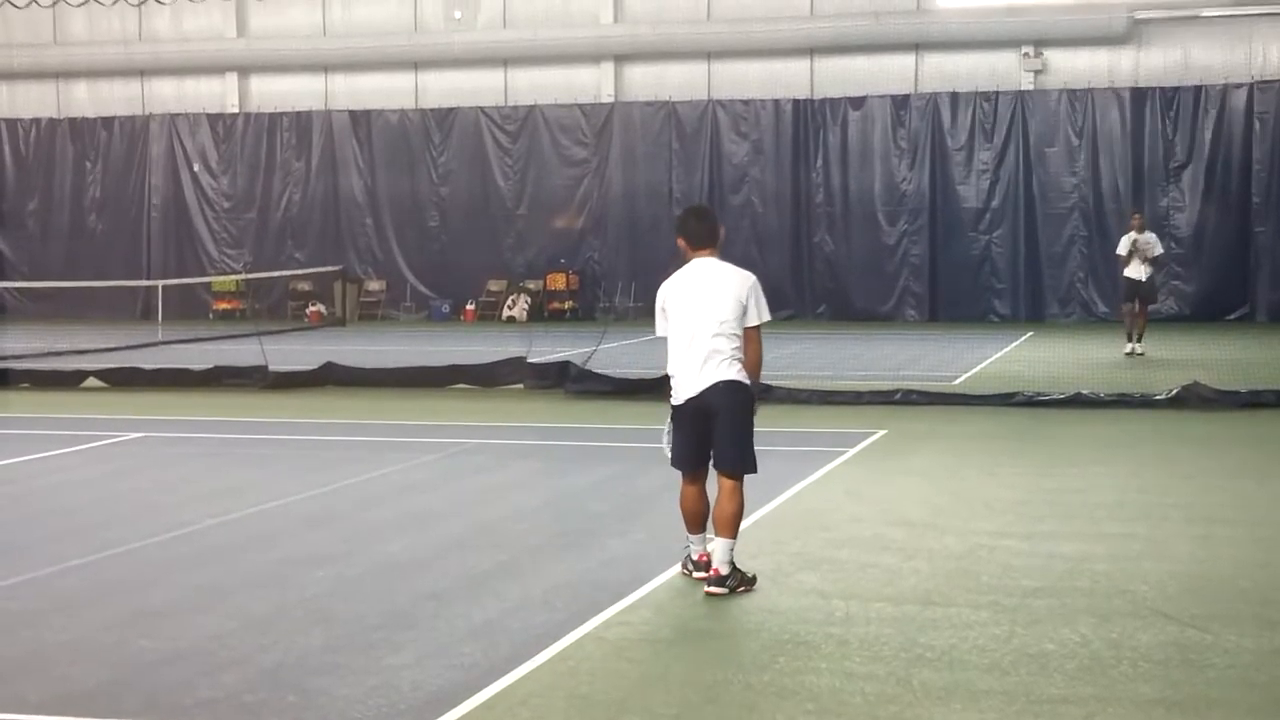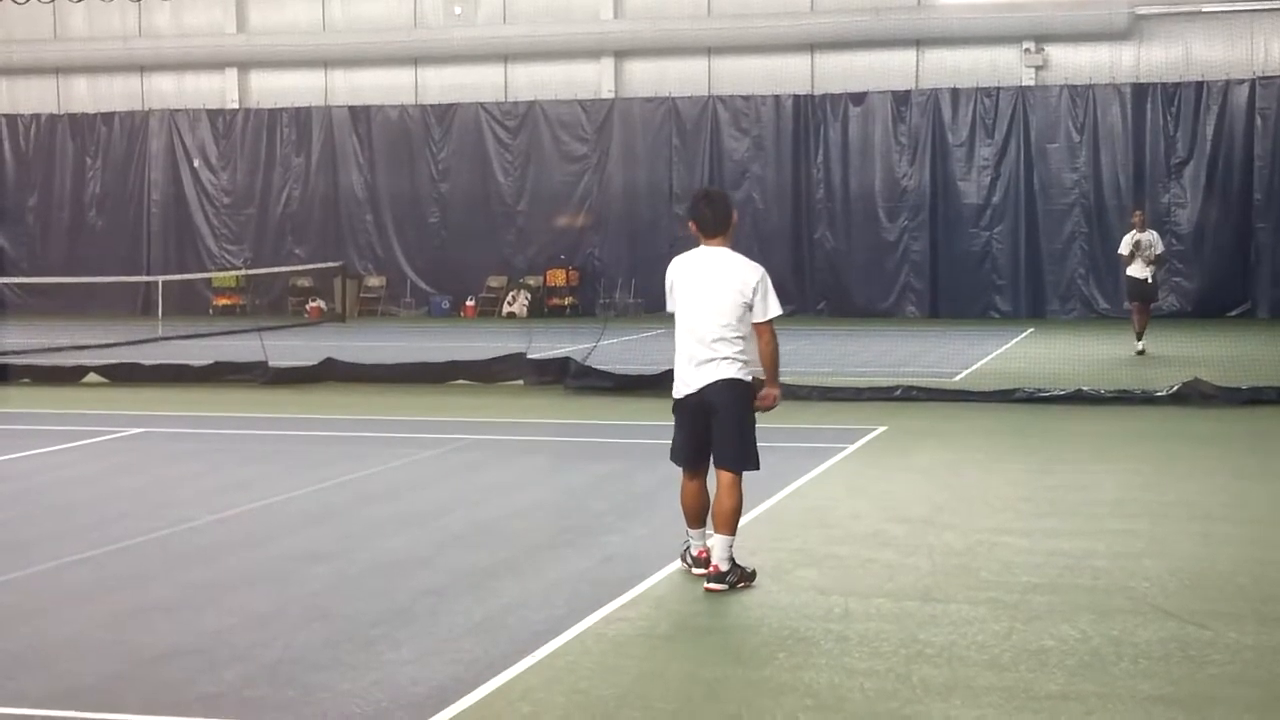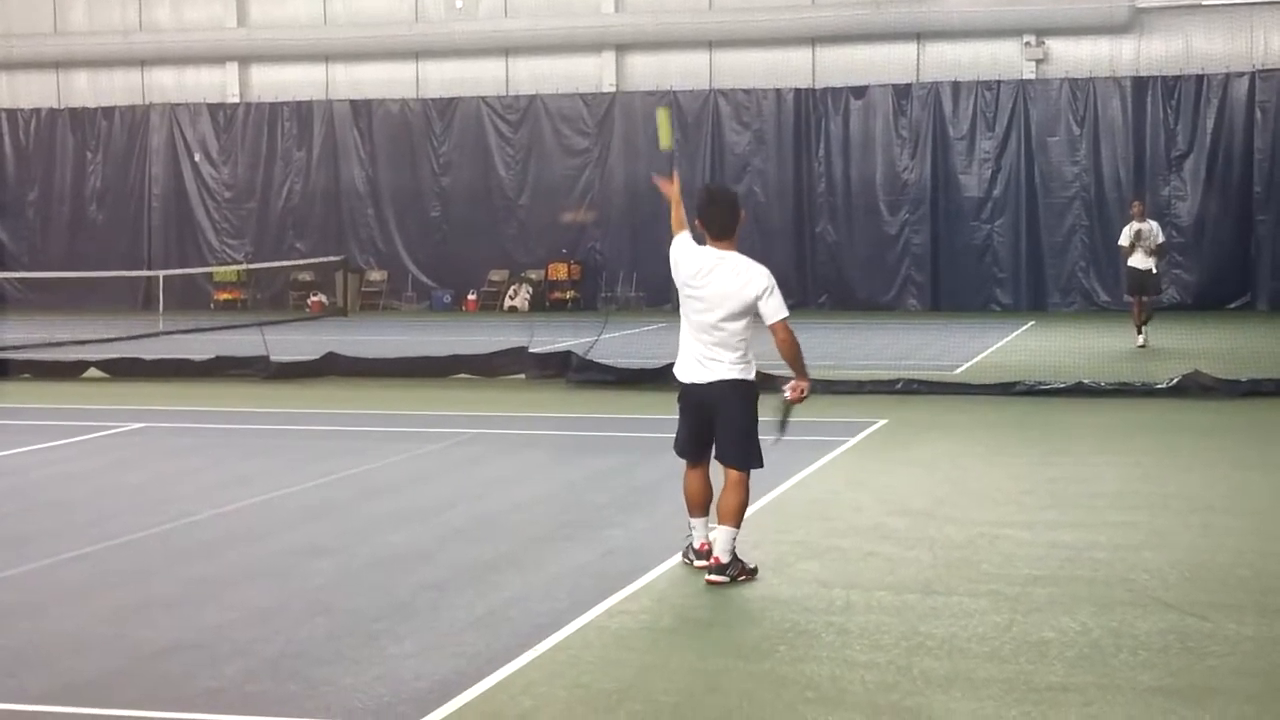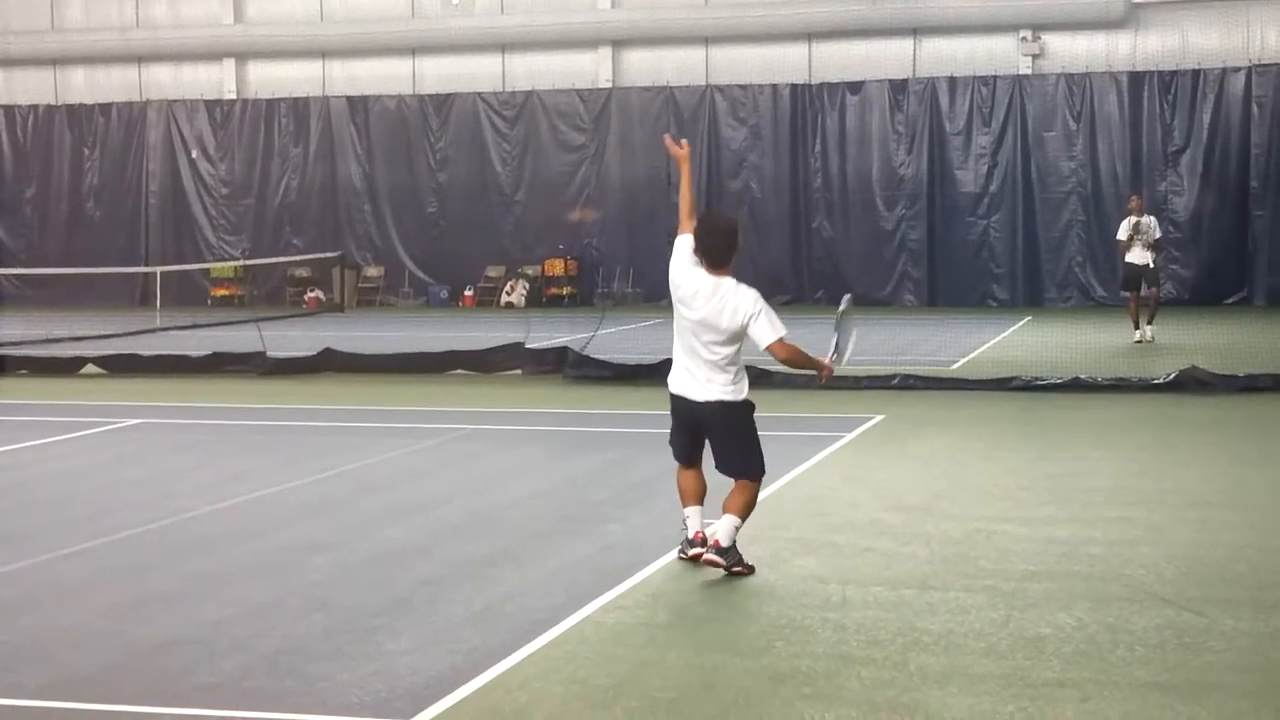
dt=0.2s
person 1, frame 1
left shoulder: (669, 288)
right shoulder: (743, 279)
right elbow: (752, 346)
right wrist: (750, 388)
left hip: (685, 392)
right hip: (729, 387)
left knee: (692, 478)
right knee: (730, 480)
left ankle: (698, 556)
right ankle: (721, 569)
person 1, frame 2
left shoulder: (677, 269)
right shoulder: (751, 273)
right elbow: (765, 337)
right wrist: (771, 383)
left hip: (687, 387)
right hip: (731, 384)
left knee: (693, 474)
right knee: (729, 477)
left ankle: (697, 551)
right ankle: (721, 566)
person 1, frame 3
left shoulder: (685, 259)
right shoulder: (756, 276)
left elbow: (680, 231)
right elbow: (782, 334)
left wrist: (674, 198)
right wrist: (799, 376)
left hip: (691, 382)
right hip: (734, 386)
left knee: (696, 465)
right knee: (736, 473)
left ankle: (700, 544)
right ankle: (722, 557)
person 1, frame 4
left shoulder: (682, 277)
right shoulder: (746, 302)
left elbow: (685, 219)
right elbow: (781, 350)
left wrist: (684, 166)
right wrist: (818, 365)
left hip: (683, 396)
right hip: (726, 403)
left knee: (688, 465)
right knee: (748, 480)
left ankle: (694, 533)
right ankle: (721, 541)
